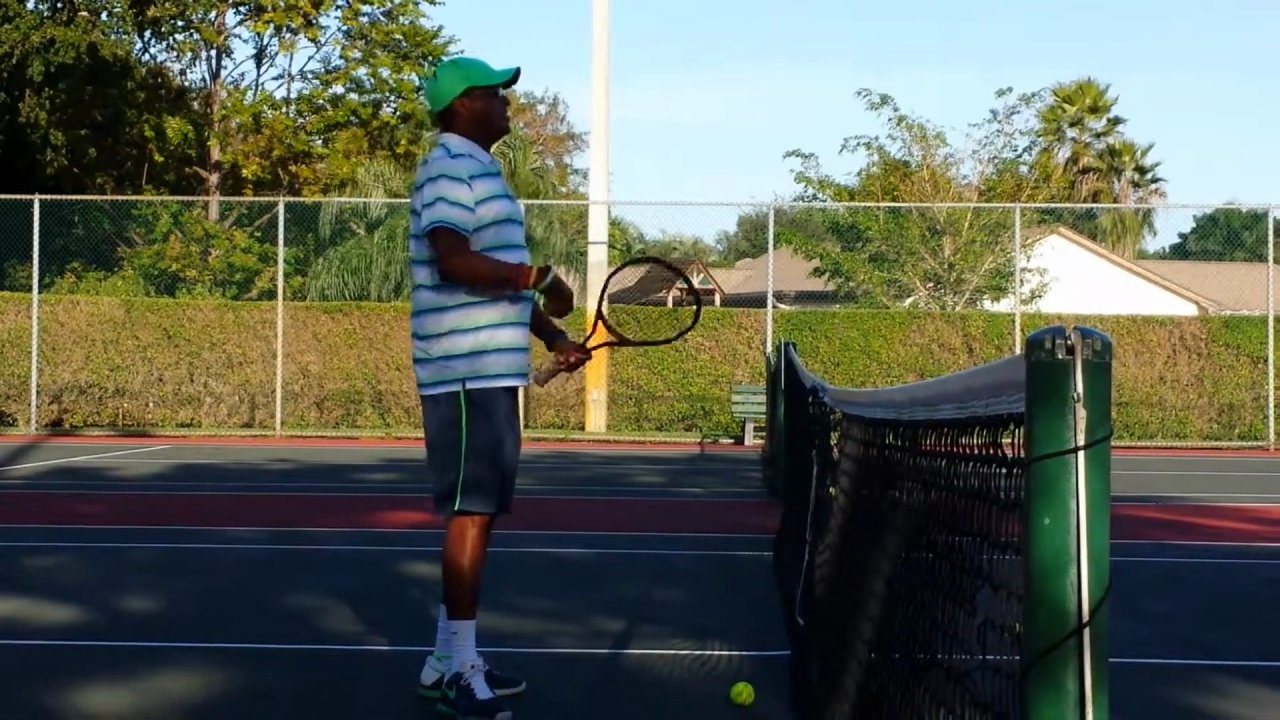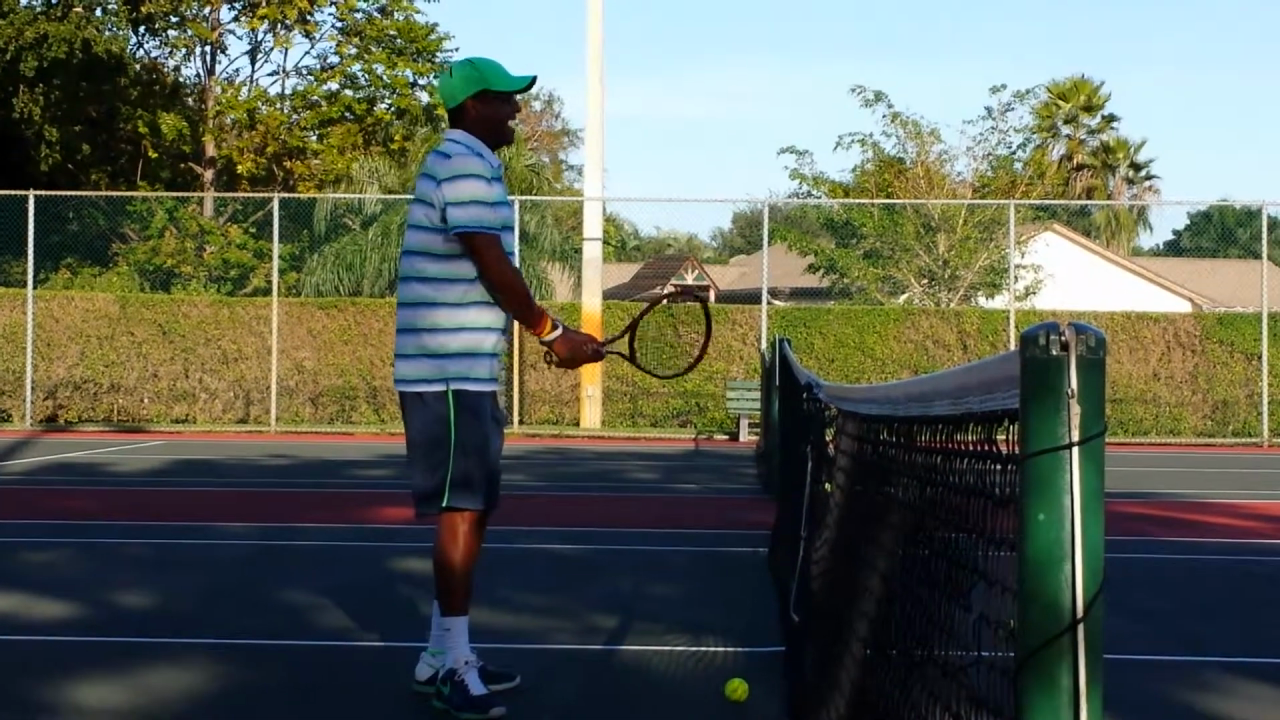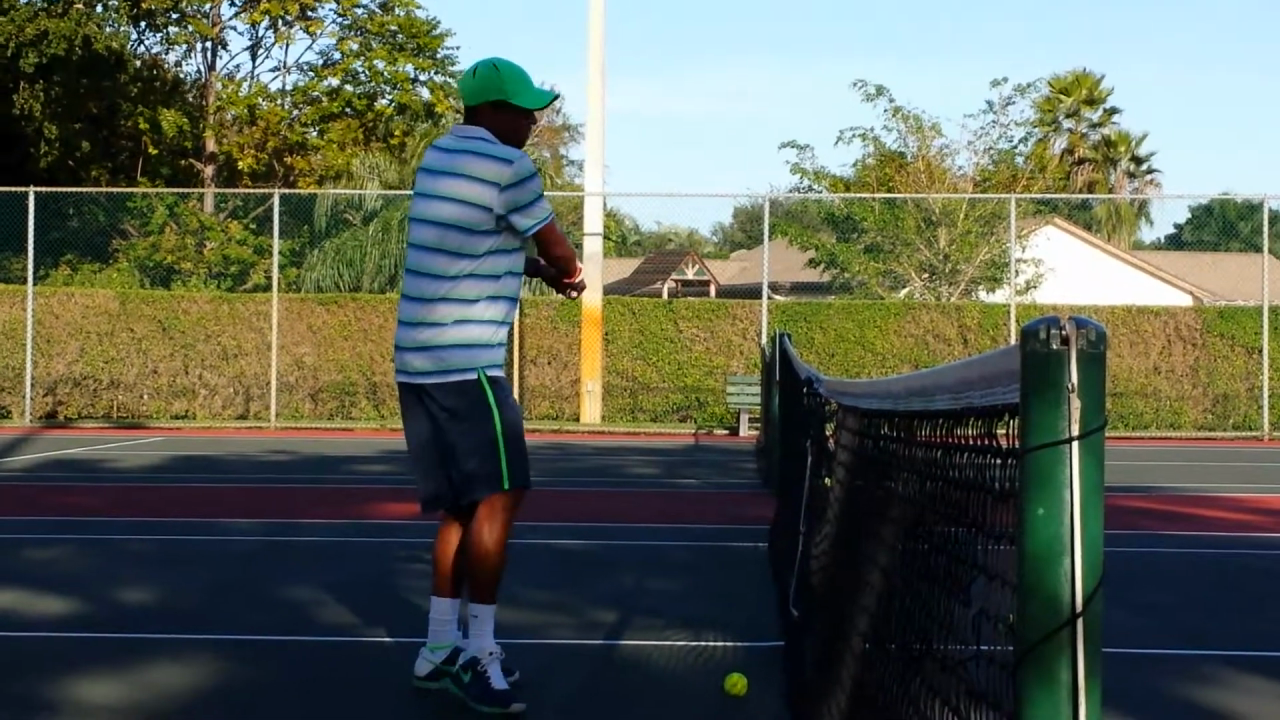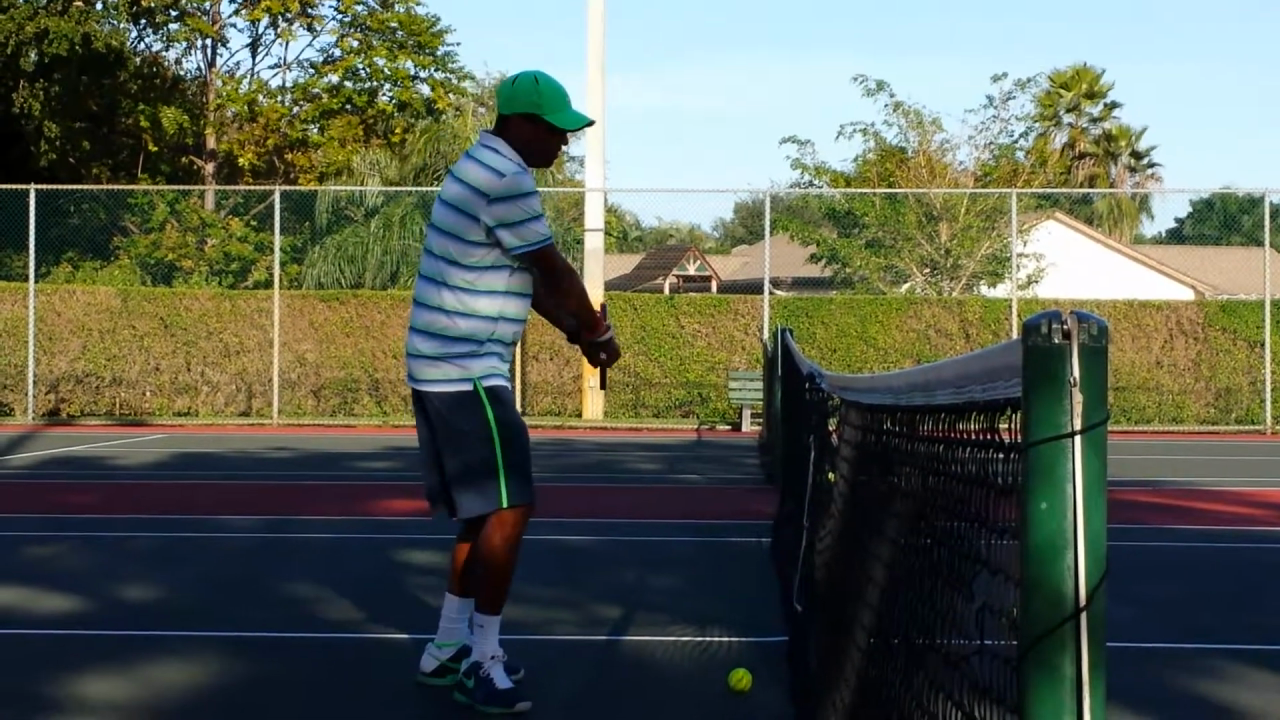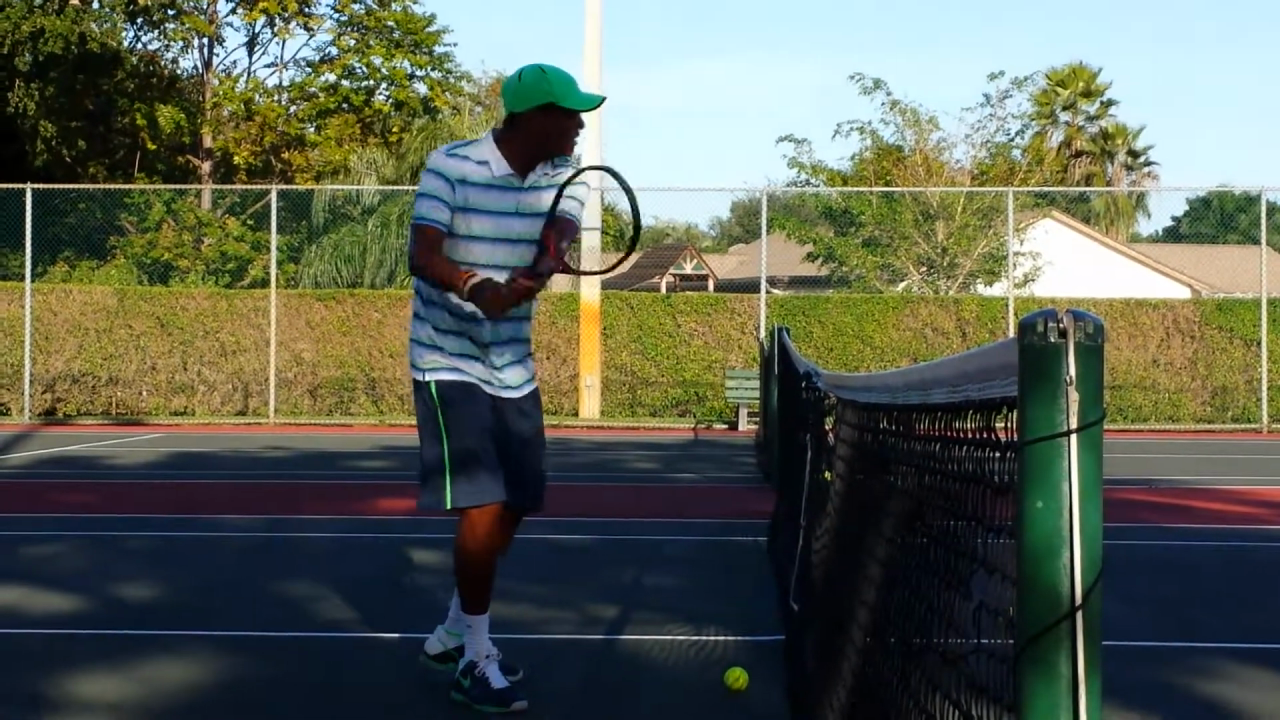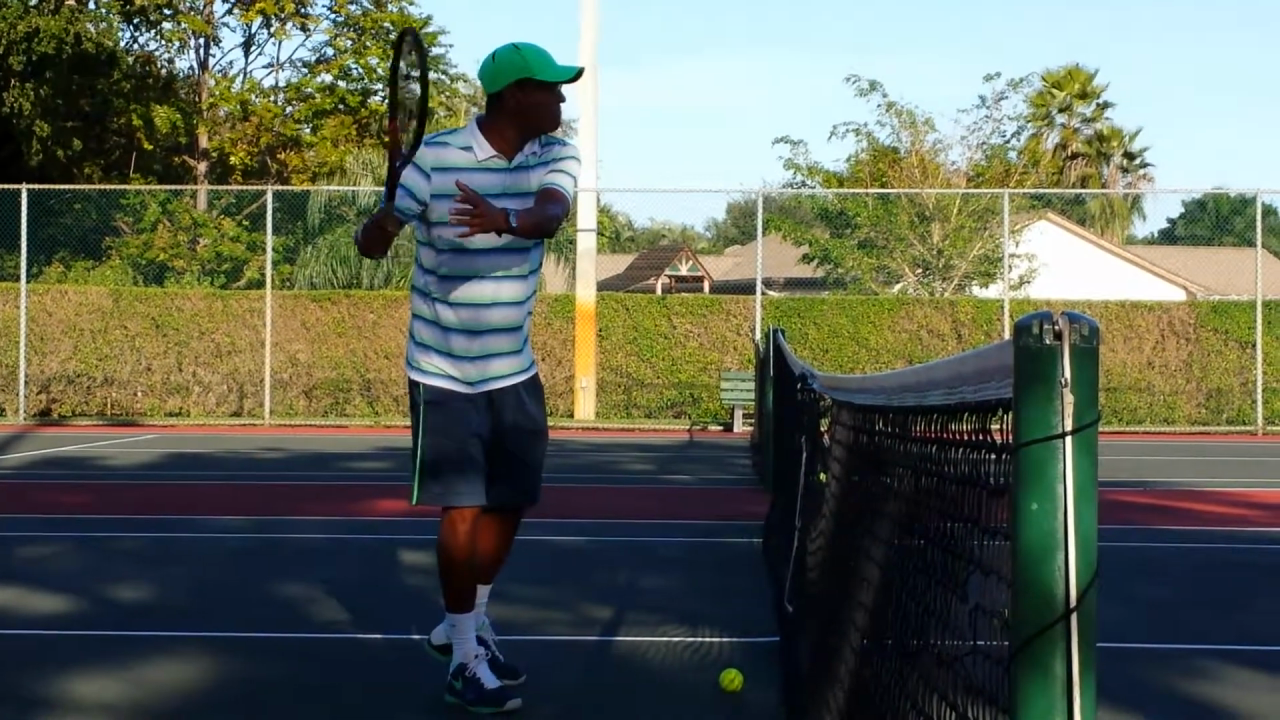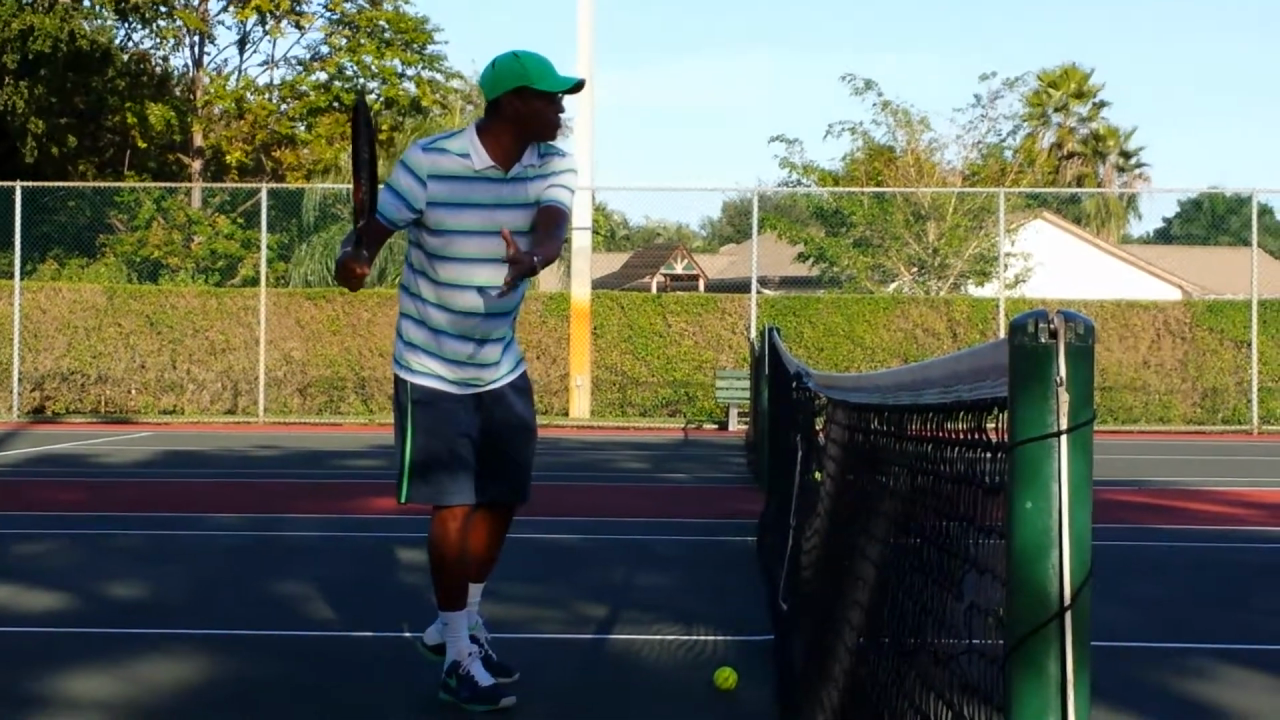
dt=0.4s
person 1, frame 1
left shoulder: (481, 168)
right shoulder: (447, 166)
right elbow: (455, 264)
left wrist: (550, 332)
right wrist: (539, 281)
left hip: (492, 369)
right hip: (466, 372)
left knee: (481, 510)
right knee: (472, 510)
left ankle: (451, 658)
person 1, frame 2
left shoulder: (470, 165)
right shoulder: (461, 163)
left elbow: (491, 279)
right elbow: (495, 271)
left wrist: (551, 329)
right wrist: (552, 334)
left hip: (463, 370)
right hip: (447, 372)
left knee: (470, 509)
right knee: (463, 509)
left ankle: (443, 655)
right ankle: (453, 666)
person 1, frame 3
left shoulder: (439, 155)
right shoulder: (509, 166)
right elbow: (556, 246)
left wrist: (538, 267)
right wrist: (570, 276)
left hip: (422, 361)
right hip: (466, 362)
left knee: (462, 505)
right knee: (500, 497)
left ankle: (440, 648)
right ankle: (479, 654)
person 1, frame 4
left shoulder: (506, 173)
right shoulder: (494, 177)
left elbow: (534, 273)
right elbow: (552, 274)
left wrist: (579, 336)
right wrist: (599, 333)
left hip: (468, 368)
right hip: (461, 371)
left knee: (489, 510)
right knee: (508, 508)
left ankle: (448, 645)
right ankle: (481, 659)
person 1, frame 5
left shoulder: (566, 177)
right shoulder: (450, 165)
left elbow: (560, 238)
right elbow: (423, 255)
left wrist: (533, 274)
right wrist: (473, 287)
left hip: (513, 371)
right hip: (447, 368)
left knee: (514, 507)
right knee: (482, 507)
left ankle: (454, 633)
right ankle: (474, 660)
person 1, frame 6
left shoulder: (558, 156)
right shoulder: (434, 156)
left elbow: (549, 216)
right elbow: (379, 228)
left wrist: (504, 220)
right wrist: (375, 231)
left hip: (515, 369)
right hip: (444, 371)
left knee: (510, 504)
right knee: (463, 509)
left ankle: (466, 626)
right ankle: (466, 661)
person 1, frame 7
left shoulder: (555, 167)
right shoulder: (428, 160)
left elbow: (552, 234)
right elbow: (373, 230)
left wrist: (530, 258)
right wrist: (353, 256)
left hip: (502, 369)
right hip: (432, 369)
left knee: (500, 501)
right knee: (454, 508)
left ankle: (460, 625)
right ankle: (458, 658)
